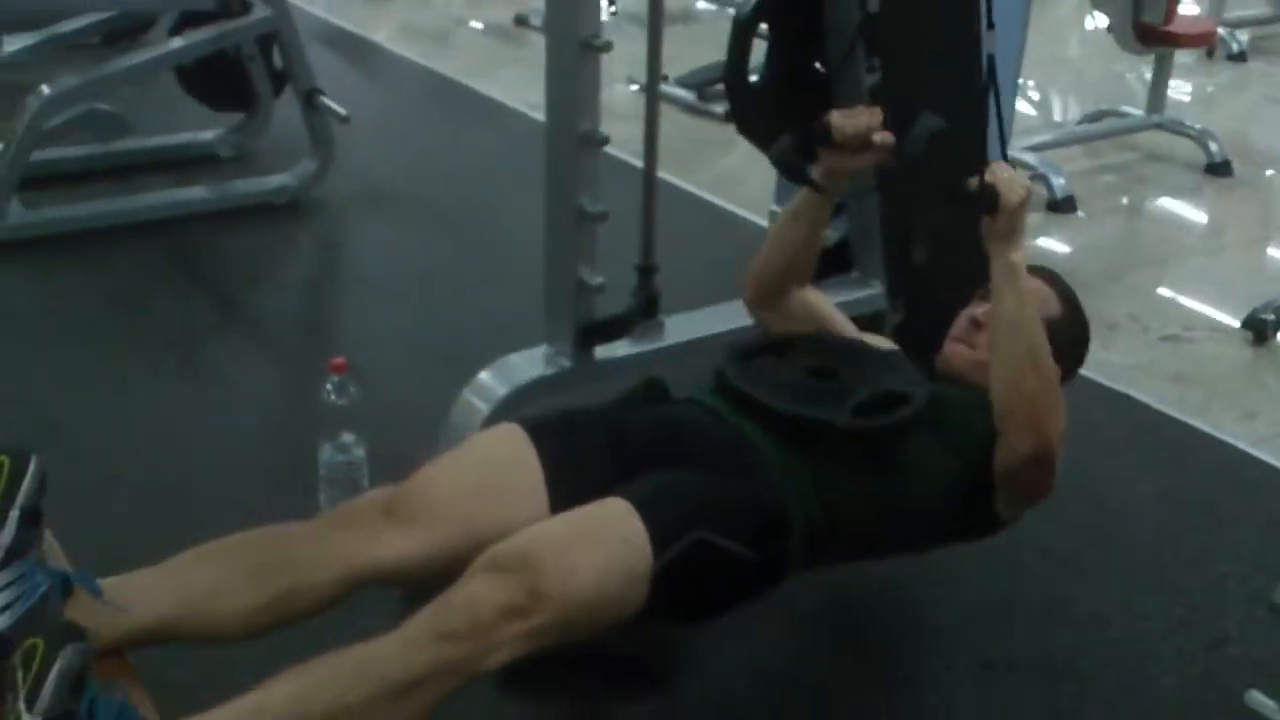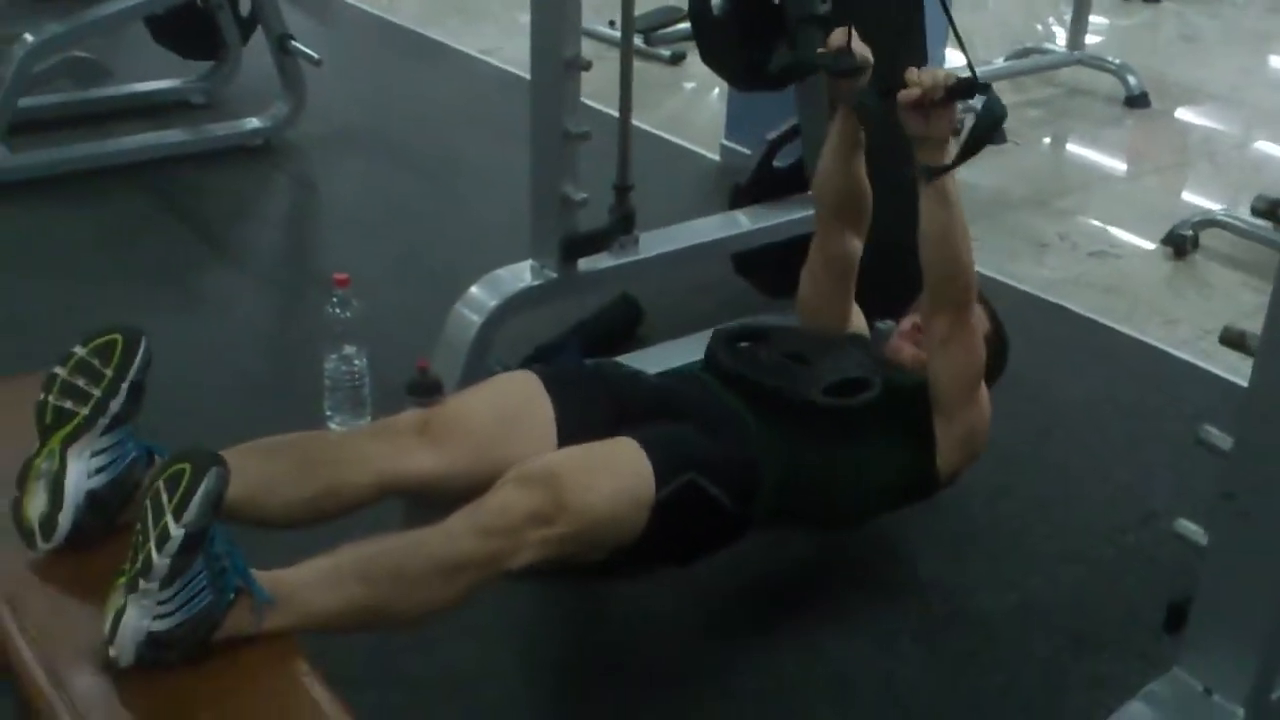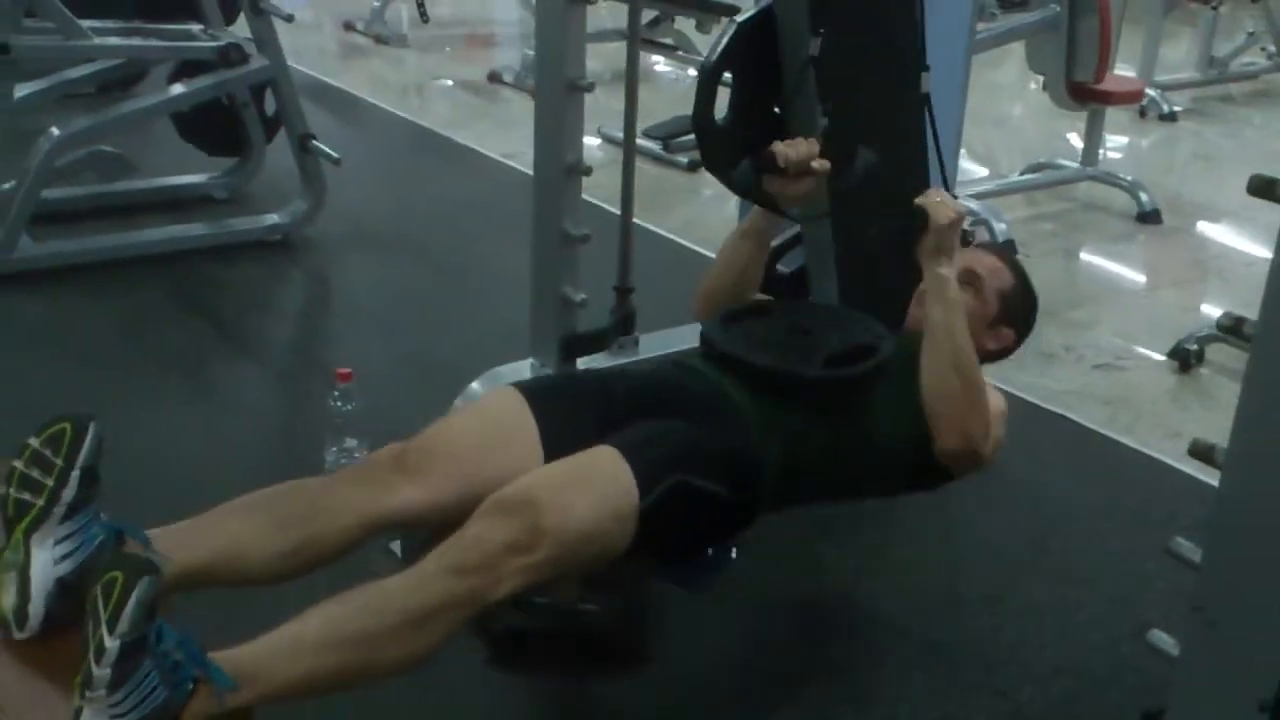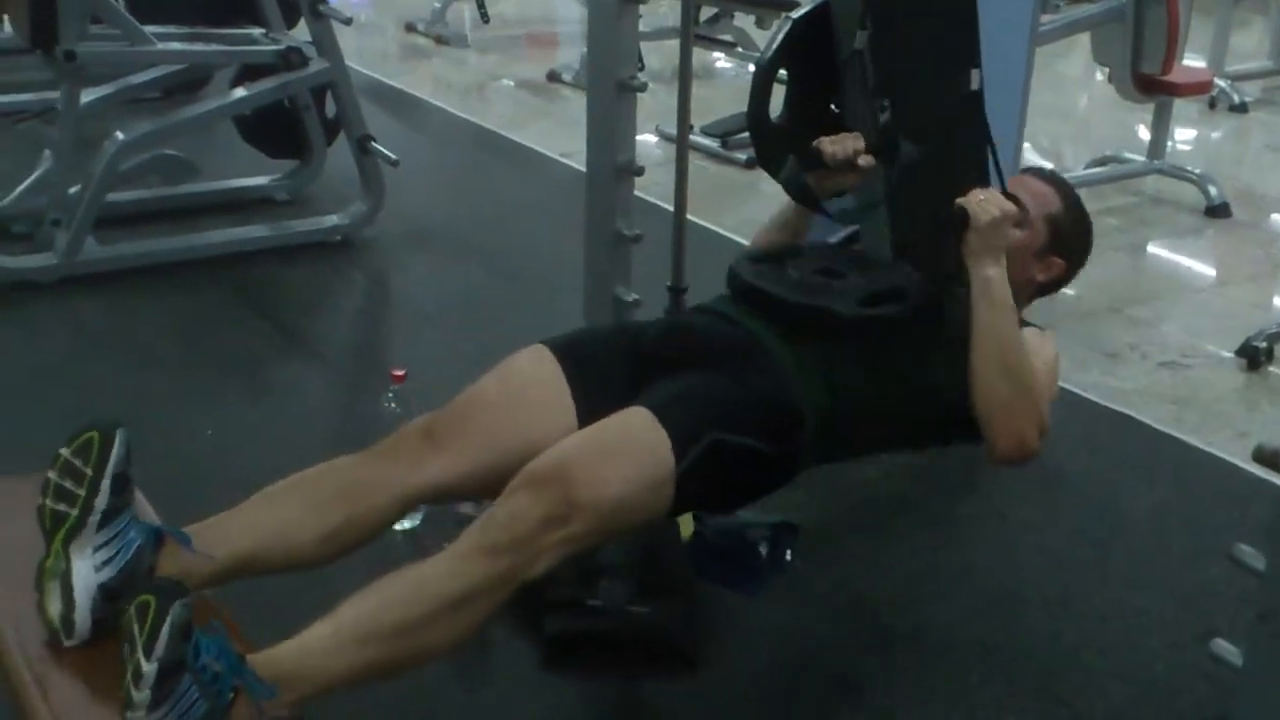
dt=0.7s
person 1, frame 1
left shoulder: (1000, 462)
right shoulder: (887, 366)
left elbow: (1033, 440)
right elbow: (766, 290)
left wrist: (1006, 253)
right wrist: (830, 182)
left hip: (754, 501)
right hip: (668, 424)
left knee: (498, 602)
right knee: (388, 520)
person 1, frame 2
left shoulder: (947, 424)
right shoulder: (845, 347)
left elbow: (955, 304)
right elbow: (839, 230)
left wrist: (933, 155)
right wrist: (849, 110)
left hip: (729, 459)
right hip: (656, 393)
left knee: (524, 509)
right knee: (419, 439)
left ankle: (229, 609)
right ankle: (123, 479)
person 1, frame 3
left shoulder: (979, 410)
left elbow: (956, 438)
right elbow: (713, 305)
left wrist: (938, 272)
right wrist: (771, 205)
left hip: (726, 444)
right hip: (652, 385)
left knee: (500, 543)
right knee: (395, 478)
right ankle: (106, 556)
person 1, frame 4
left shoulder: (1022, 345)
left elbow: (1015, 437)
left wrist: (985, 267)
right wrist: (814, 191)
left hip: (760, 399)
right hip: (690, 334)
left knee: (532, 518)
right knee: (427, 448)
right ankle: (148, 561)
